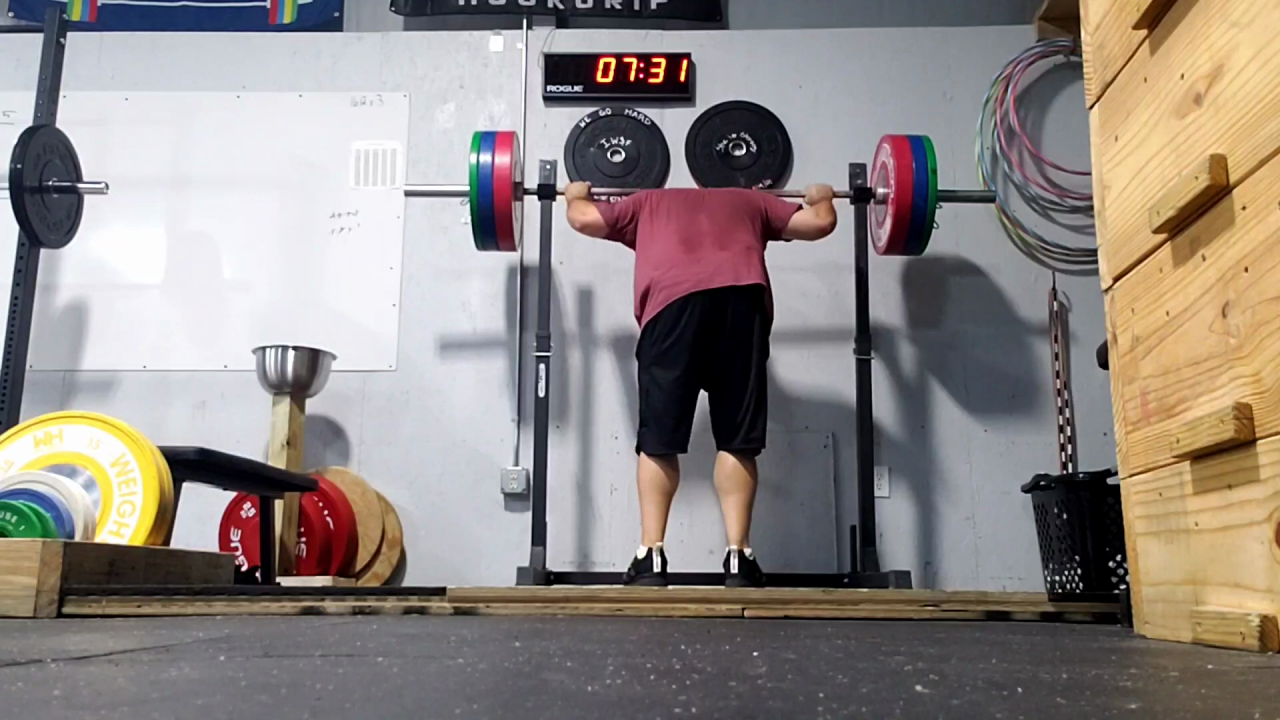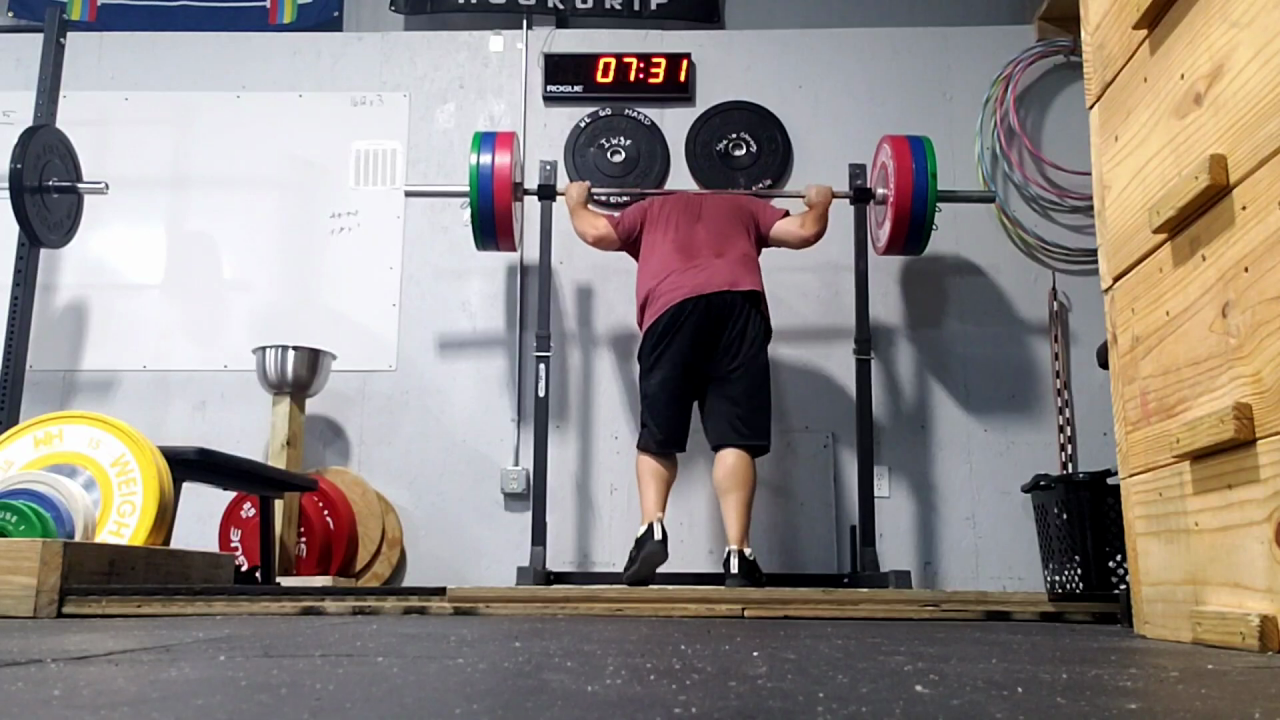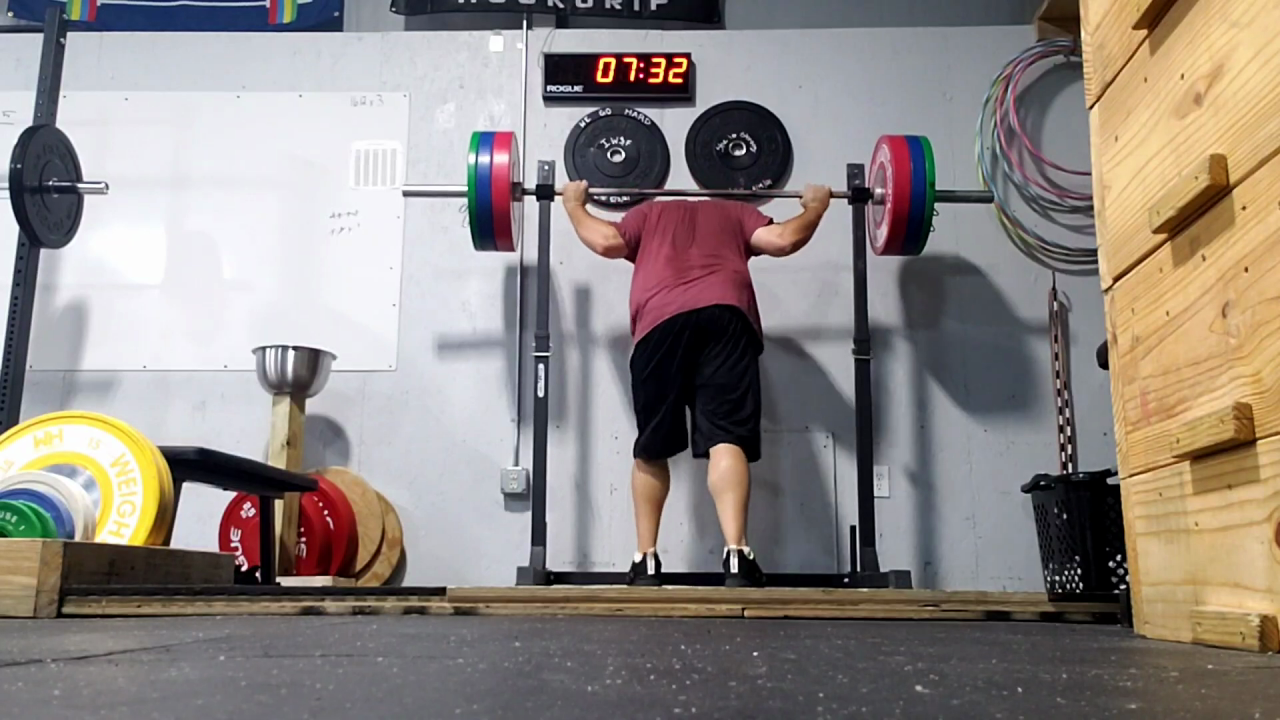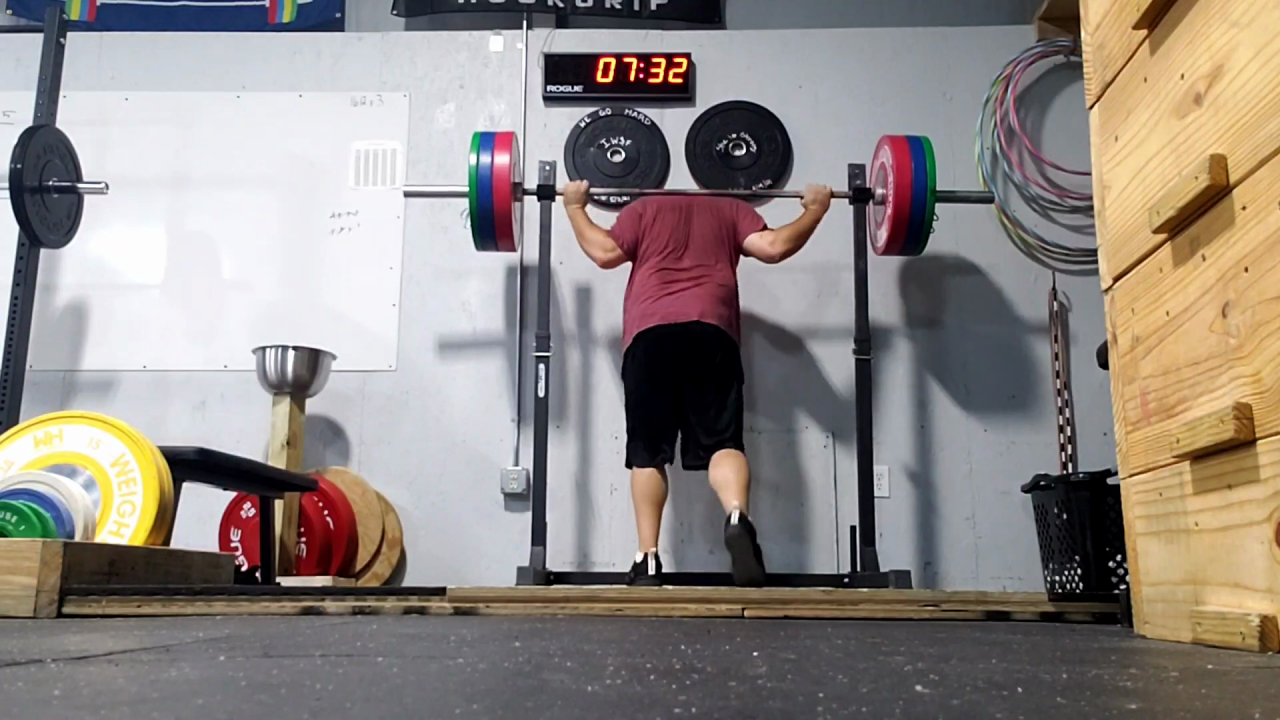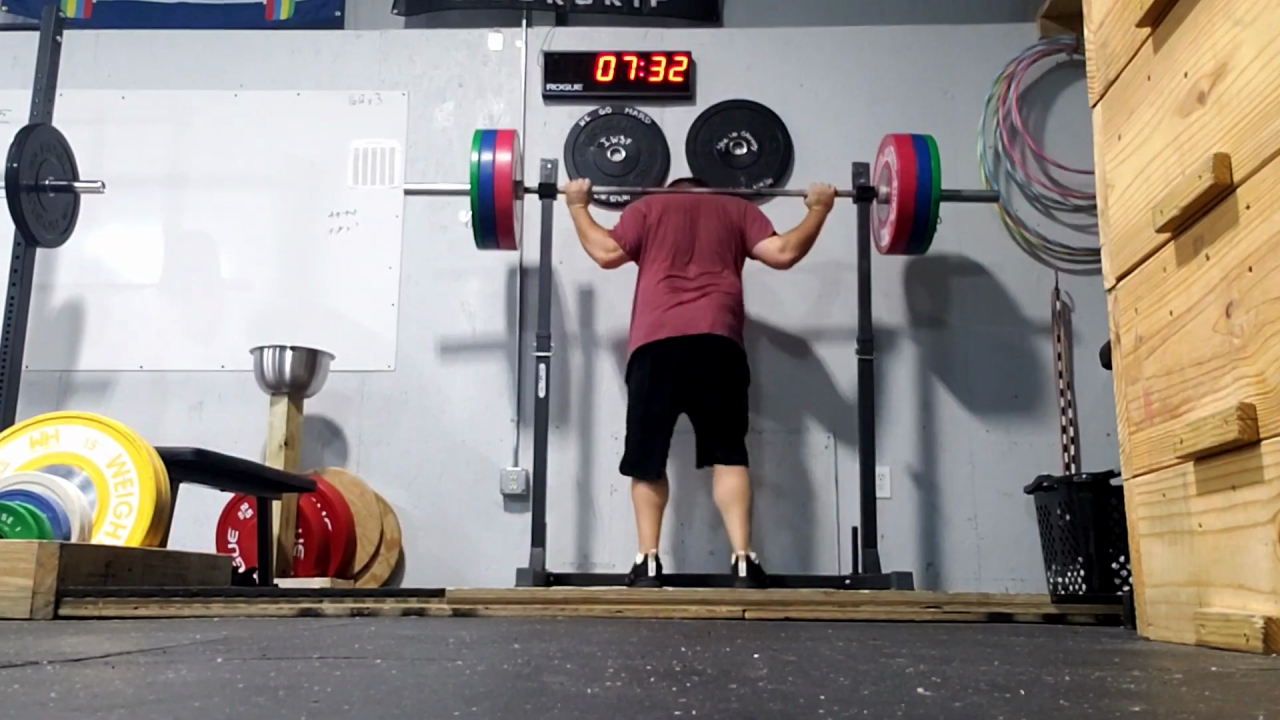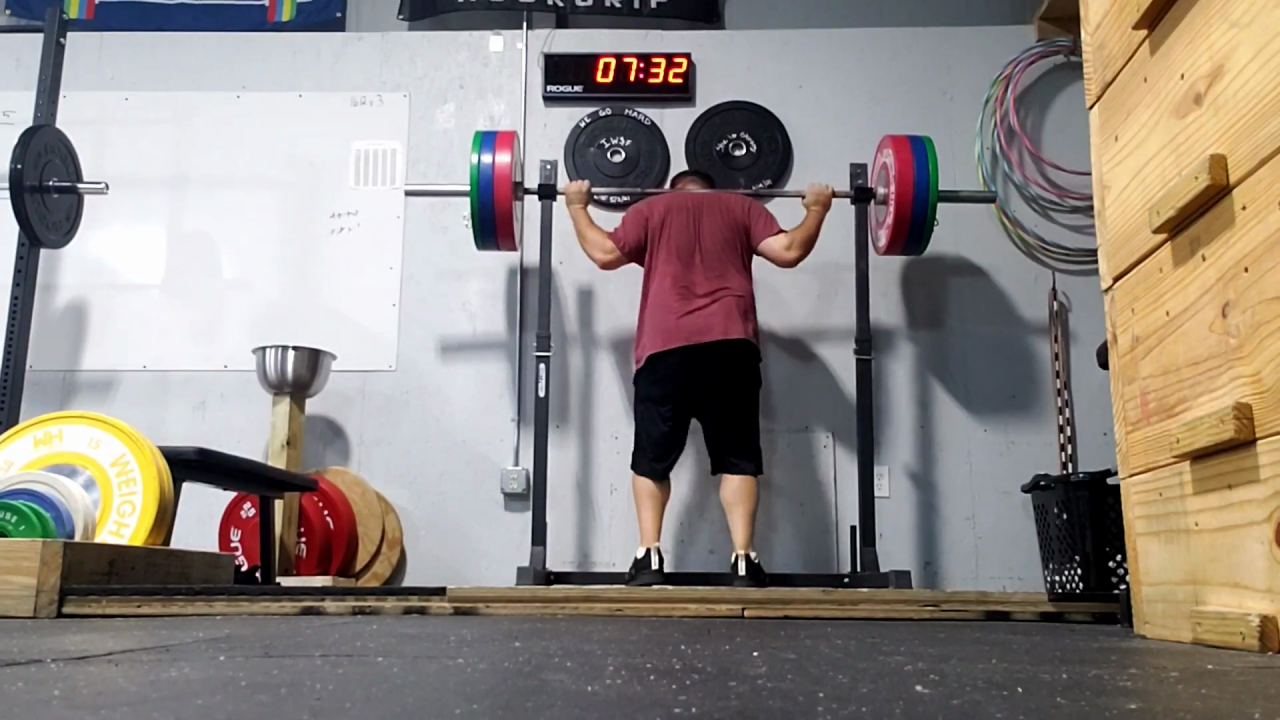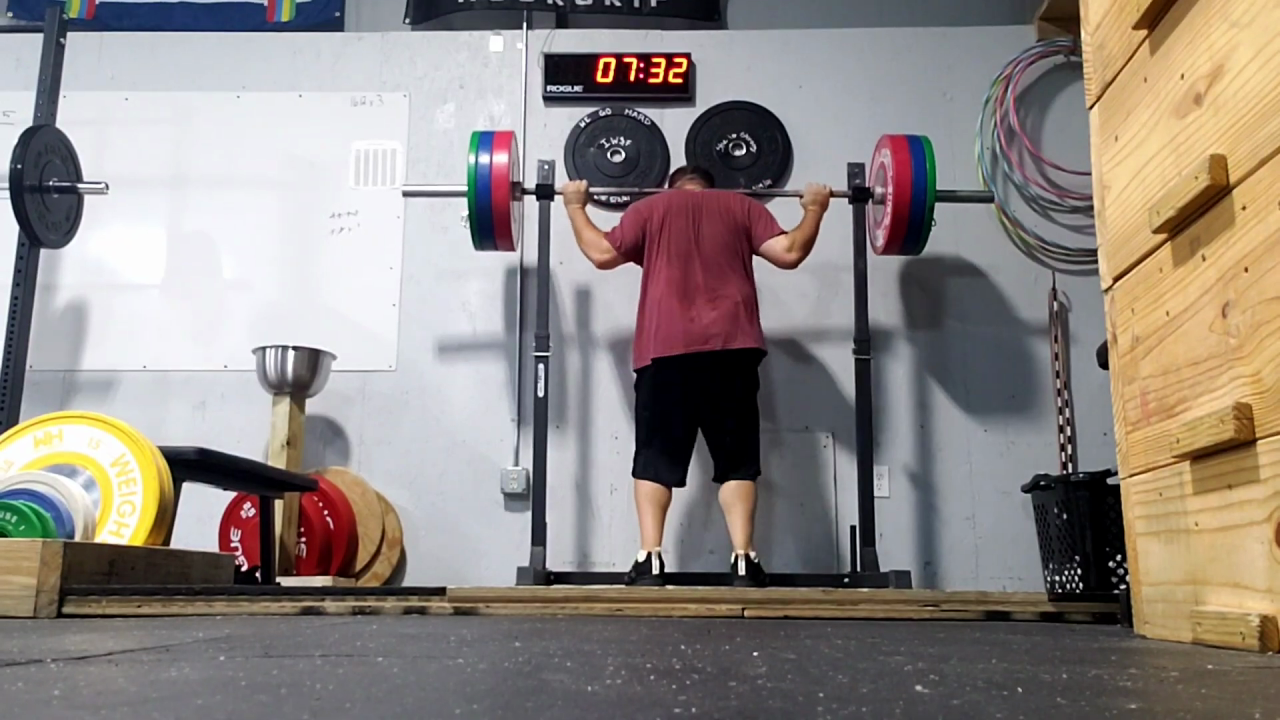
dt=0.2s
person 1, frame 1
left shoulder: (650, 202)
right shoulder: (748, 200)
left elbow: (582, 217)
right elbow: (821, 222)
left wrist: (575, 195)
right wrist: (821, 199)
left hip: (672, 300)
right hip: (741, 298)
left knee: (657, 440)
right knee: (737, 440)
left ankle: (651, 558)
right ankle: (738, 559)
person 1, frame 2
left shoulder: (653, 209)
right shoulder: (745, 205)
left elbow: (594, 231)
right elbow: (805, 231)
left wrist: (576, 202)
right wrist: (819, 204)
left hip: (671, 307)
right hip: (737, 303)
left knee: (658, 437)
right knee: (736, 438)
left ankle: (652, 531)
right ankle: (737, 558)
person 1, frame 3
left shoulder: (649, 213)
right shoulder: (736, 212)
left elbow: (605, 241)
right elbow: (783, 240)
left wrist: (573, 204)
right wrist: (815, 207)
left hip: (661, 321)
right hip: (726, 317)
left knee: (652, 447)
right knee: (727, 439)
left ankle: (647, 561)
right ankle: (736, 557)
person 1, frame 4
left shoulder: (642, 208)
right shoulder: (731, 209)
left elbow: (606, 253)
right elbow: (773, 247)
left wrist: (574, 207)
right wrist: (814, 209)
left hip: (650, 333)
right hip: (710, 329)
left knee: (647, 452)
right knee: (722, 443)
left ankle: (648, 561)
right ankle: (737, 520)
person 1, frame 5
left shoulder: (647, 207)
right shoulder: (737, 209)
left elbow: (608, 252)
right elbow: (782, 253)
left wrist: (577, 206)
right wrist: (818, 209)
left hip: (656, 341)
right hip: (718, 340)
left knee: (647, 458)
right knee: (728, 455)
left ankle: (648, 563)
right ankle: (744, 562)
person 1, frame 6
left shoulder: (650, 208)
right shoulder: (742, 207)
left elbow: (605, 254)
right elbow: (789, 251)
left wrist: (577, 206)
right wrist: (817, 209)
left hip: (665, 346)
right hip: (729, 345)
left knee: (652, 460)
right knee: (738, 459)
left ankle: (649, 556)
right ankle: (744, 561)
person 1, frame 7
left shoulder: (649, 208)
right shoulder: (743, 207)
left elbow: (602, 253)
right elbow: (790, 252)
left wrist: (575, 207)
right wrist: (814, 210)
left hip: (665, 350)
right hip: (730, 349)
left knee: (654, 462)
right knee: (736, 464)
left ankle: (650, 561)
right ankle: (744, 561)
